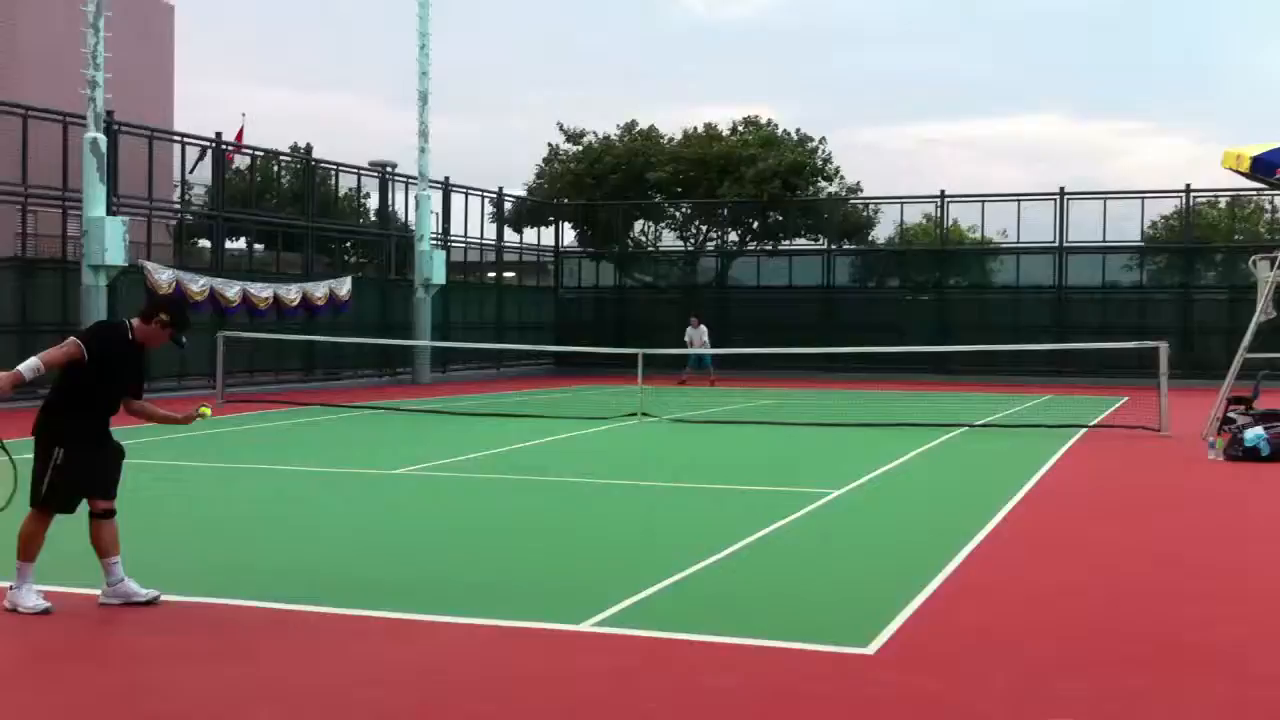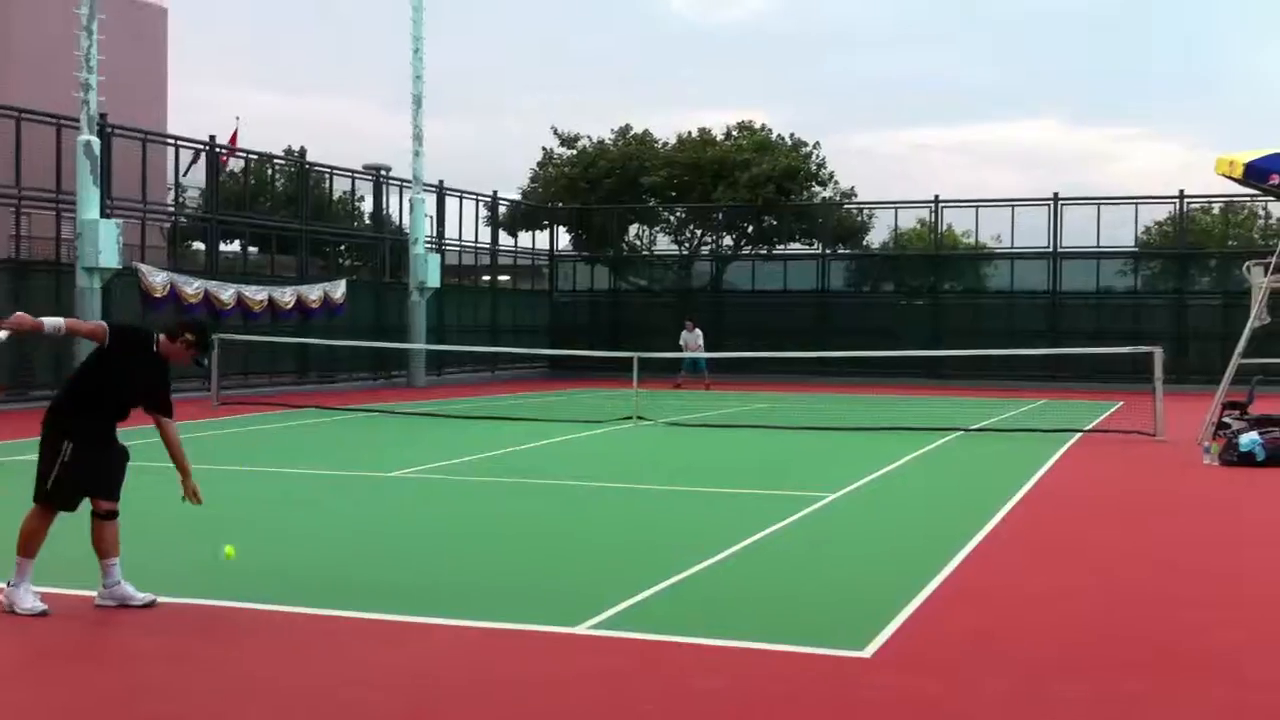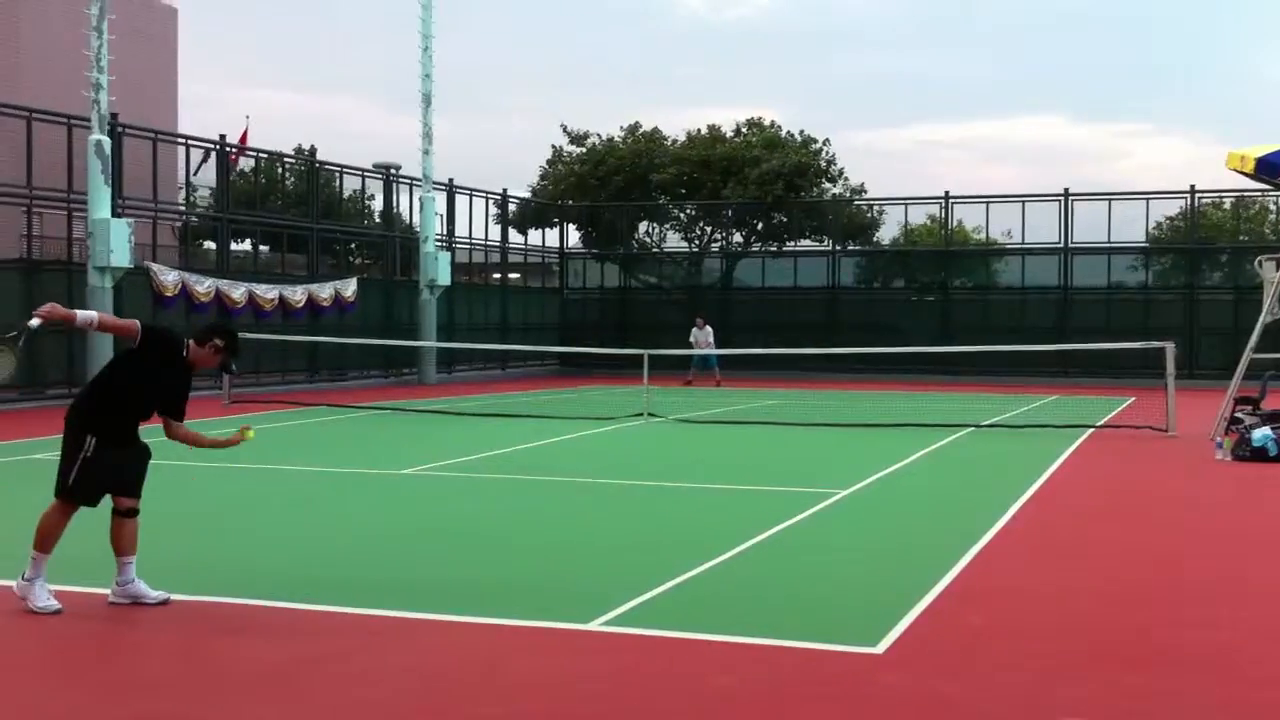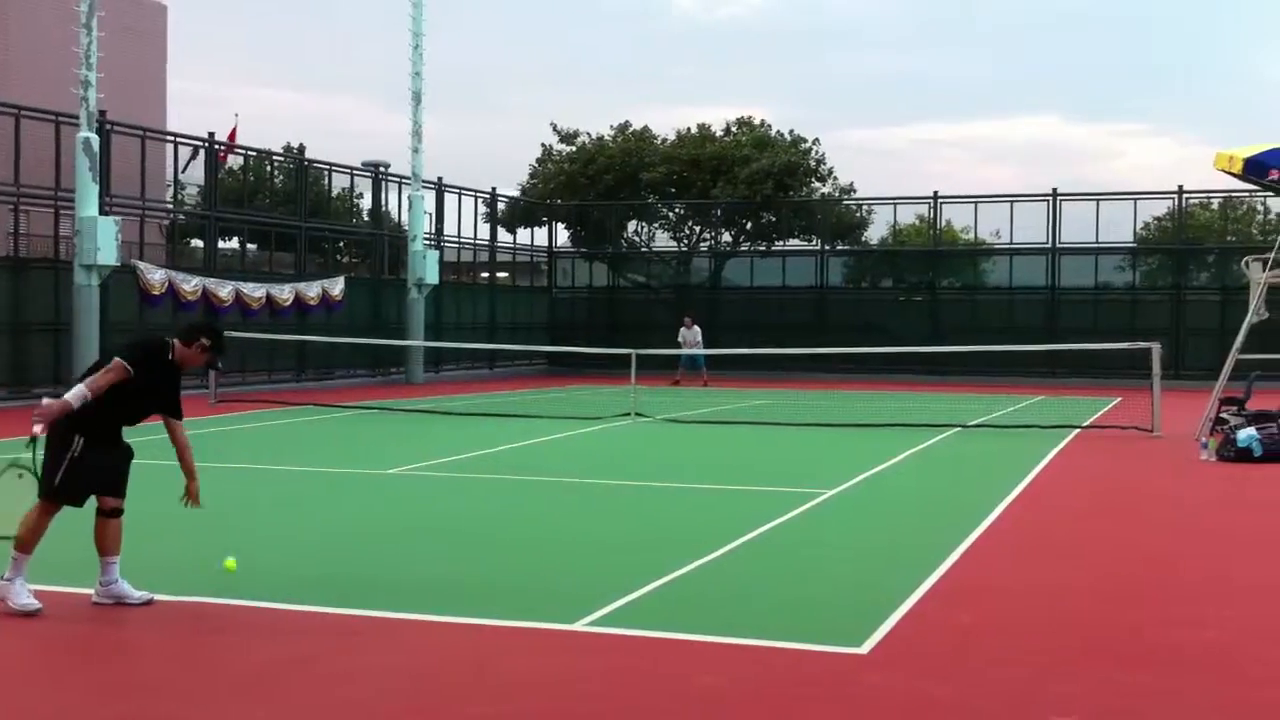
dt=0.3s
person 1, frame 1
left shoulder: (135, 355)
right shoulder: (107, 334)
left elbow: (132, 405)
right elbow: (64, 352)
left wrist: (179, 419)
left hip: (95, 436)
right hip: (60, 432)
left knee: (104, 506)
right knee: (45, 508)
left ankle: (115, 583)
person 1, frame 2
left shoulder: (158, 374)
right shoulder: (131, 339)
left elbow: (167, 428)
right elbow: (85, 328)
left wrist: (187, 478)
right wrist: (37, 323)
left hip: (102, 437)
right hip: (67, 430)
left knee: (107, 507)
right knee: (47, 506)
left ankle: (112, 586)
person 1, frame 3
left shoulder: (180, 376)
right shoulder: (164, 342)
left elbow: (173, 430)
right elbow: (114, 324)
left wrist: (223, 443)
right wrist: (67, 315)
left hip: (123, 434)
right hip: (90, 425)
left knee: (128, 505)
right knee: (68, 501)
left ankle: (126, 583)
right ankle: (32, 580)
person 1, frame 4
left shoulder: (169, 377)
right shoulder: (153, 350)
left elbow: (176, 430)
right elbow: (108, 375)
left wrist: (192, 479)
right wrist: (65, 403)
left hip: (108, 435)
right hip: (76, 428)
left knee: (112, 504)
right knee: (51, 502)
left ankle: (109, 583)
